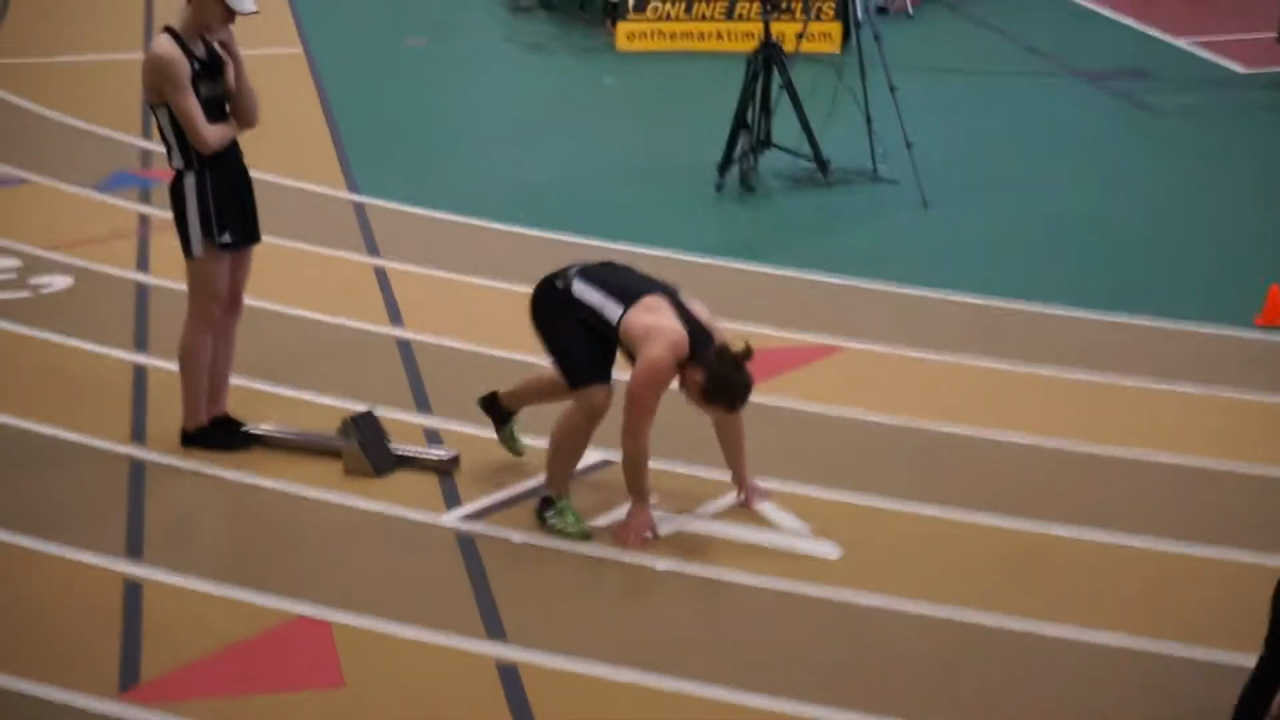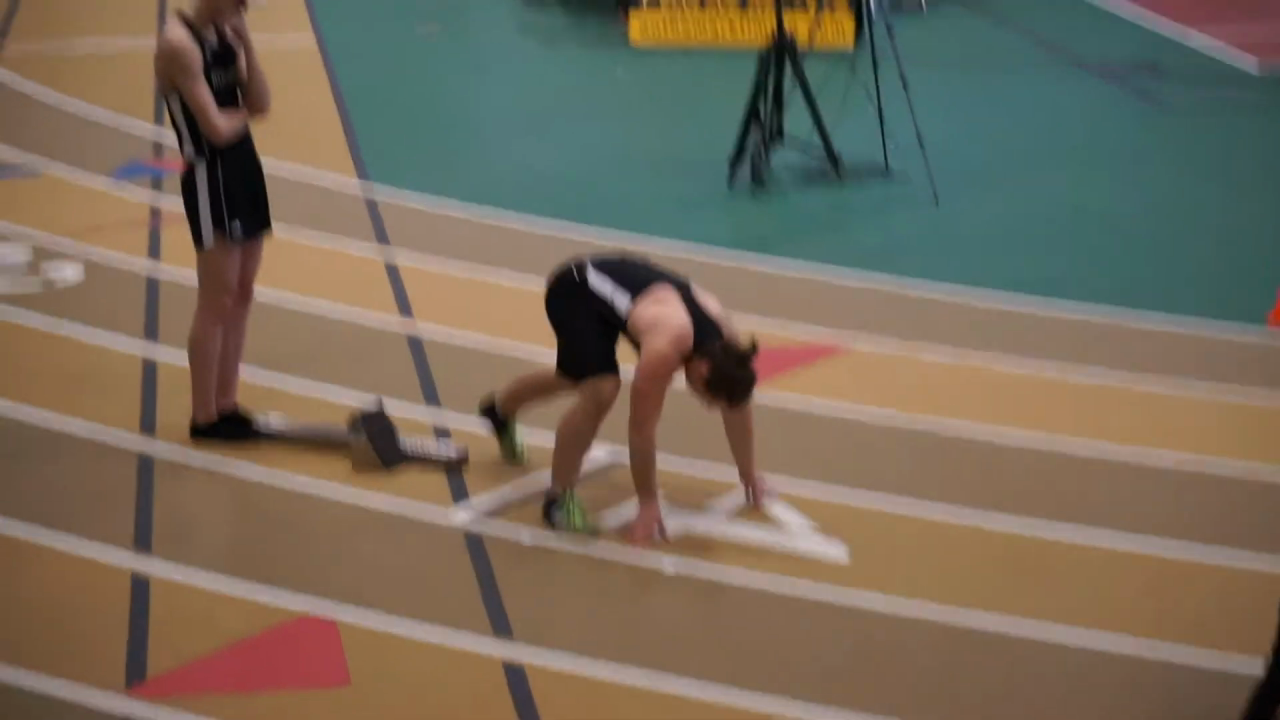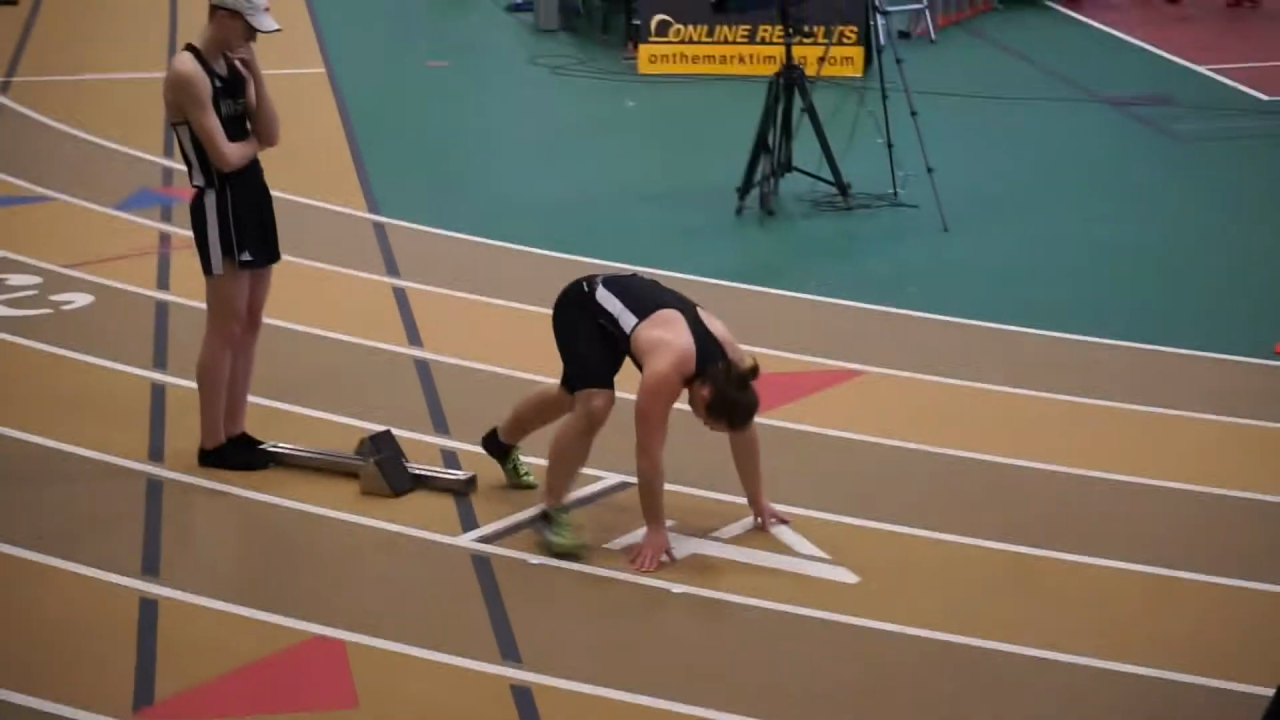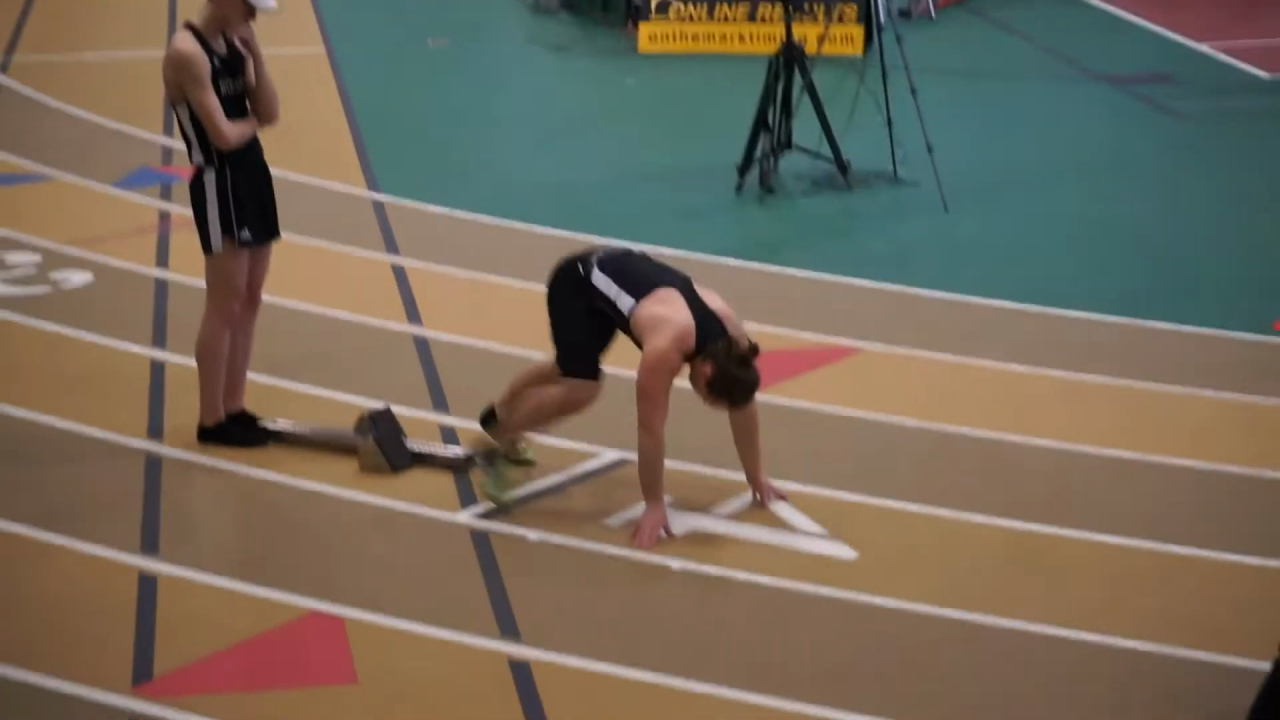
dt=0.1s
person 1, frame 1
left shoulder: (213, 49)
right shoulder: (166, 55)
left elbow: (249, 117)
right elbow: (205, 140)
left wrist: (235, 59)
right wrist: (232, 125)
left hip: (232, 178)
right hip: (200, 188)
left knee: (231, 305)
right knee: (207, 312)
left ankle: (216, 411)
right ankle: (195, 423)
person 1, frame 2
left shoulder: (226, 36)
right shoulder: (179, 43)
left elbow: (260, 105)
right elbow: (217, 129)
left wrist: (247, 47)
right wrist: (244, 114)
left hip: (244, 168)
right hip: (211, 179)
left knee: (241, 297)
right knee: (217, 303)
left ankle: (226, 405)
right ankle: (204, 417)
person 1, frame 3
left shoulder: (234, 66)
right shoulder: (187, 73)
left elbow: (270, 136)
right elbow: (225, 157)
left wrist: (256, 76)
right wrist: (253, 142)
left hip: (253, 196)
right hip: (220, 206)
left knee: (249, 324)
right knee: (225, 329)
left ankle: (234, 429)
right ankle: (213, 443)
person 1, frame 4
left shoulder: (234, 44)
right shoulder: (187, 52)
left elbow: (269, 114)
right elbow: (224, 136)
left wrist: (255, 55)
right wrist: (252, 122)
left hip: (253, 175)
right hip: (220, 185)
left knee: (249, 303)
right knee: (224, 308)
left ankle: (233, 408)
right ankle: (212, 420)
person 2, frame 1
left shoulder: (715, 347)
right shoulder: (662, 356)
left elbow: (727, 414)
right elbow: (634, 435)
left wrist: (741, 479)
right wrist: (640, 507)
left hip: (597, 291)
right hip: (560, 298)
left knee: (584, 385)
right knee: (594, 399)
left ankle: (502, 404)
right ankle: (552, 500)
person 2, frame 2
left shoulder: (724, 337)
right shoulder: (666, 348)
left elbow: (737, 410)
right elbow: (641, 429)
left wrist: (750, 477)
right wrist: (648, 504)
left hip: (607, 282)
right hip: (574, 288)
left knee: (571, 379)
right knee: (601, 391)
left ankle: (499, 411)
right ankle: (558, 497)
person 2, frame 3
left shoulder: (732, 361)
right shoulder: (668, 369)
left elbow: (743, 432)
right elbow: (648, 453)
left wrist: (757, 501)
right wrist: (655, 530)
left hip: (618, 297)
right hip: (583, 304)
left knee: (574, 394)
right knee: (595, 407)
left ankle: (502, 440)
right ankle: (551, 513)
person 2, frame 4
left shoulder: (731, 335)
right shoulder: (668, 345)
left elbow: (744, 409)
right elbow: (650, 429)
left wrist: (757, 478)
right wrist: (654, 507)
left hip: (612, 277)
right hip: (577, 283)
left knee: (567, 372)
right knee: (578, 391)
left ankle: (498, 416)
right ankle: (498, 445)
